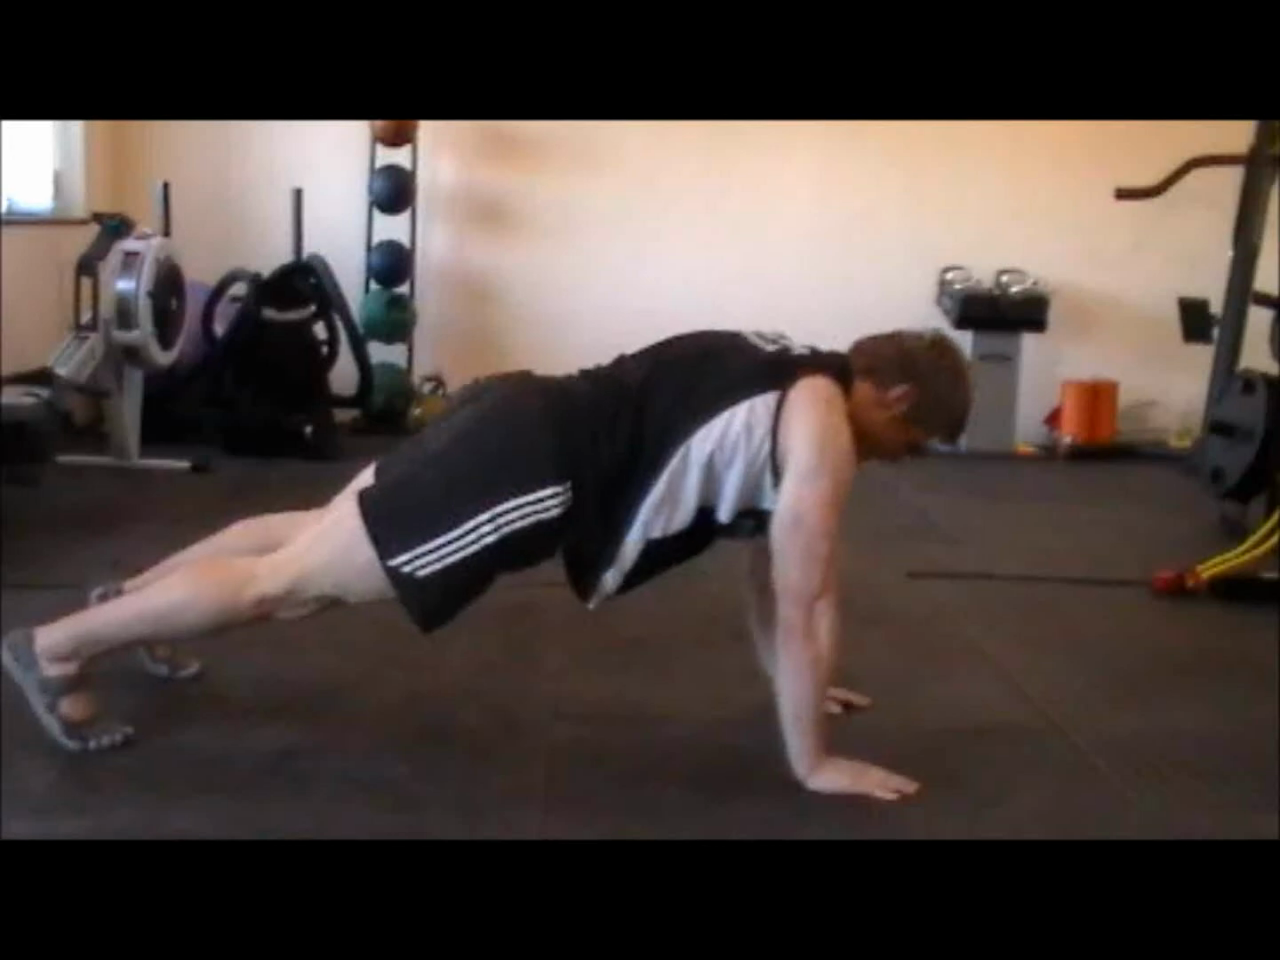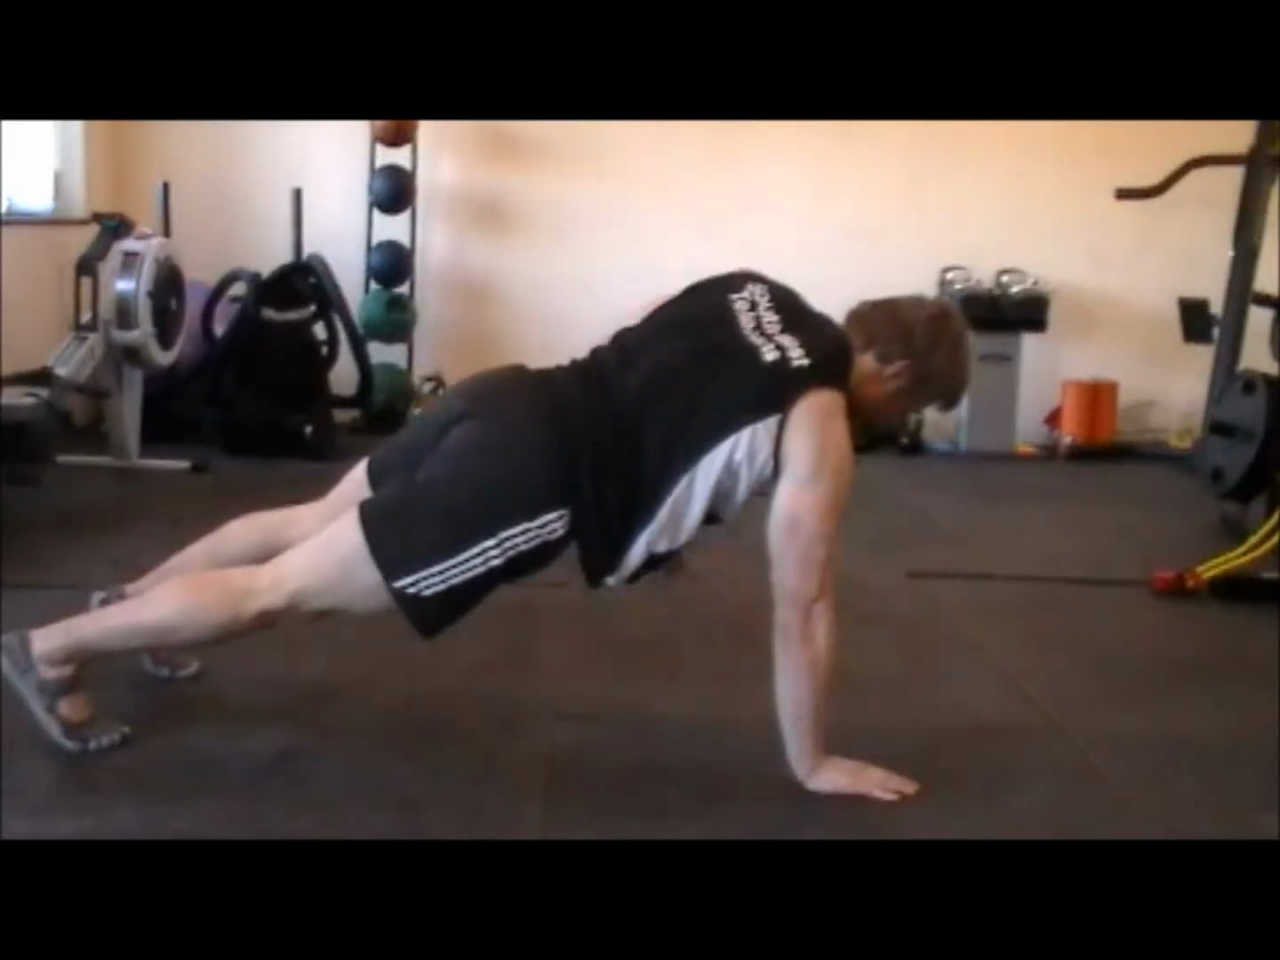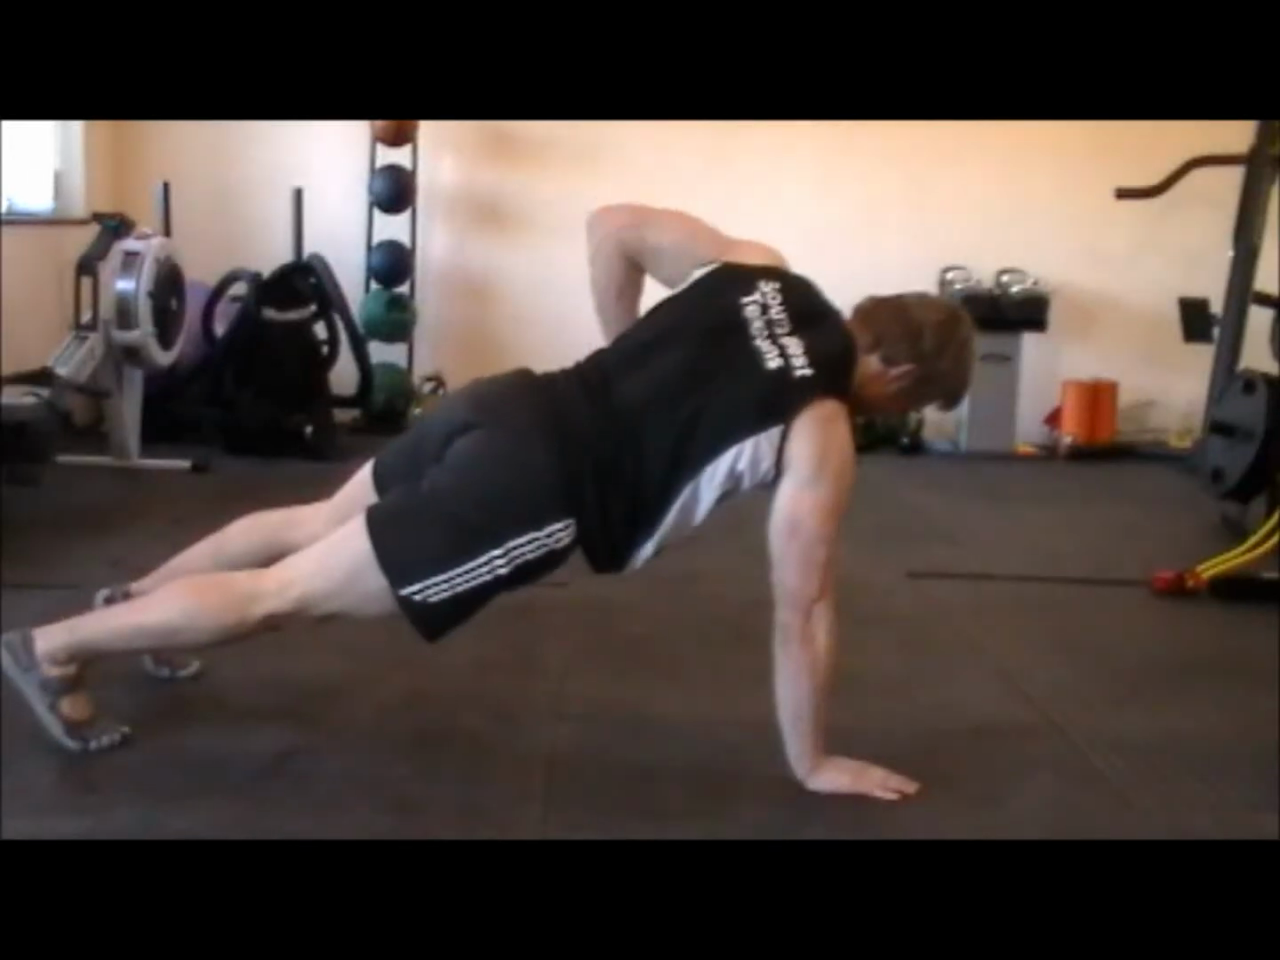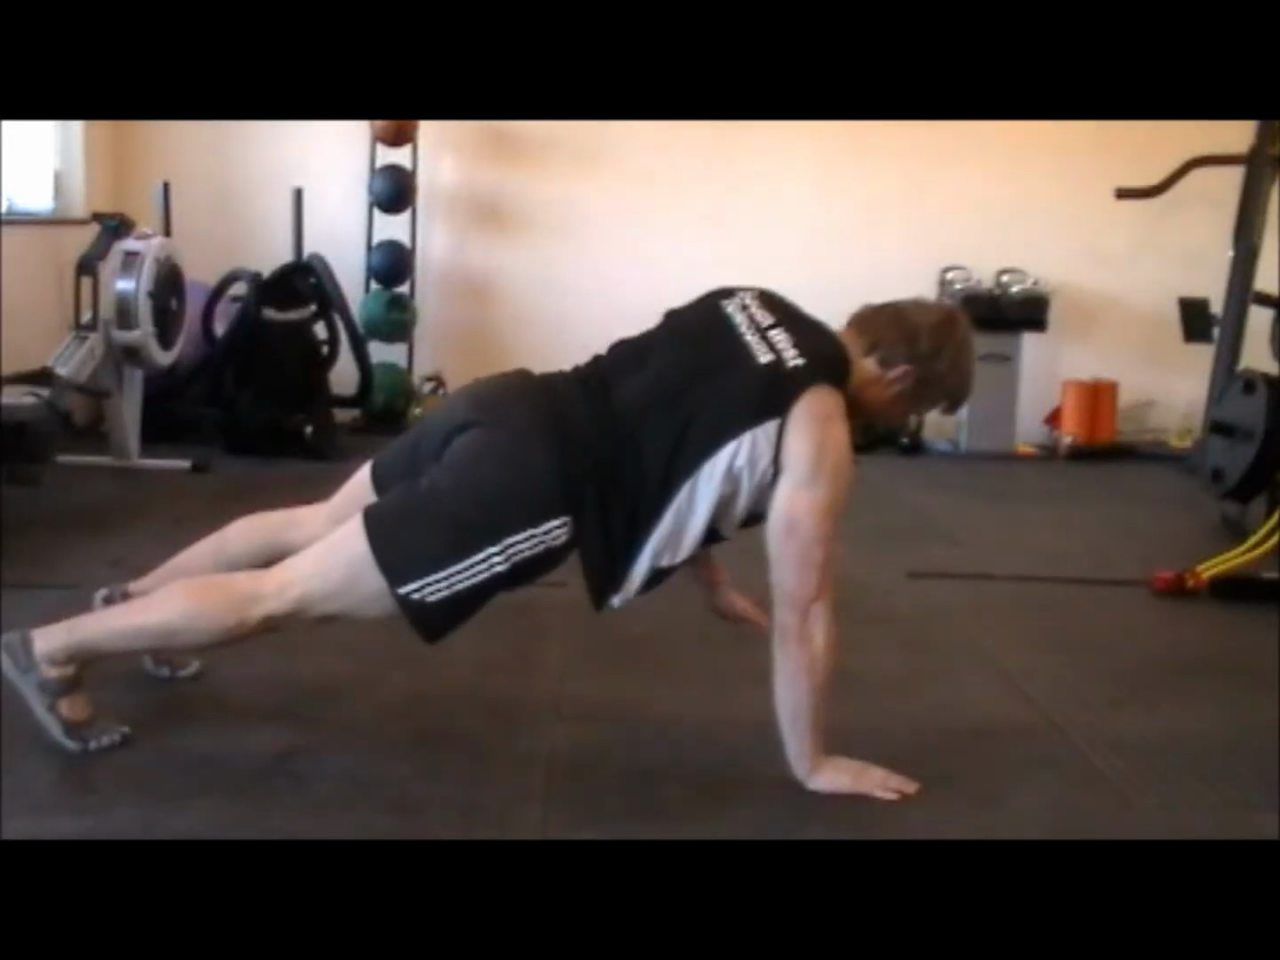
dt=0.4s
person 1, frame 1
left shoulder: (788, 386)
right shoulder: (825, 425)
left elbow: (765, 546)
right elbow: (807, 602)
left wrist: (788, 675)
right wrist: (814, 760)
left hip: (512, 419)
right hip: (528, 471)
left knee: (311, 532)
right knee: (288, 582)
left ankle: (126, 599)
person 1, frame 2
left shoulder: (759, 291)
right shoulder: (820, 424)
right elbow: (802, 608)
left wrist: (651, 514)
right wrist: (813, 764)
left hip: (501, 404)
right hip: (522, 480)
left knee: (310, 524)
right knee: (284, 591)
left ankle: (126, 599)
person 1, frame 3
left shoulder: (760, 270)
right shoulder: (822, 429)
left elbow: (610, 222)
right elbow: (802, 608)
right wrist: (812, 763)
left hip: (502, 409)
right hip: (529, 489)
left knee: (316, 525)
right knee: (289, 595)
left ankle: (132, 596)
person 1, frame 4
left shoulder: (757, 302)
right shoulder: (821, 427)
right elbow: (803, 611)
left wrist: (708, 573)
right wrist: (812, 763)
left hip: (503, 409)
right hip: (525, 488)
left knee: (314, 525)
right knee: (288, 593)
left ankle: (131, 596)
